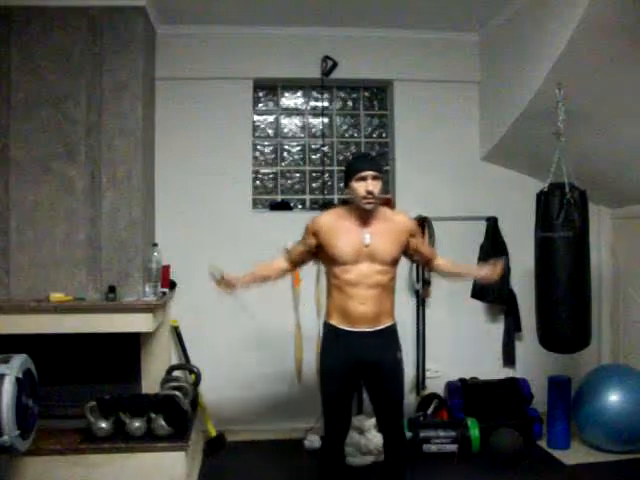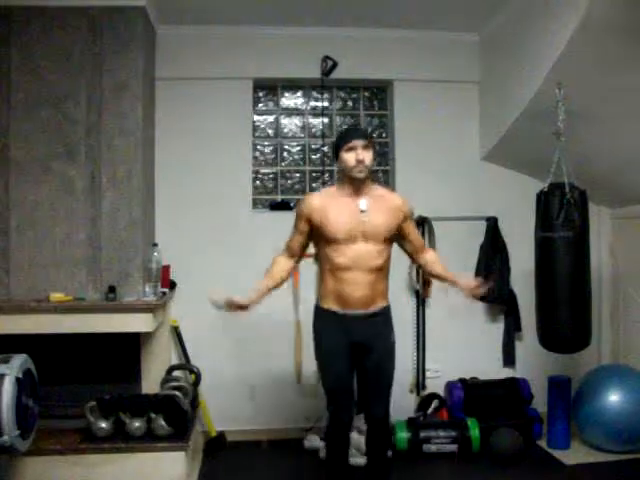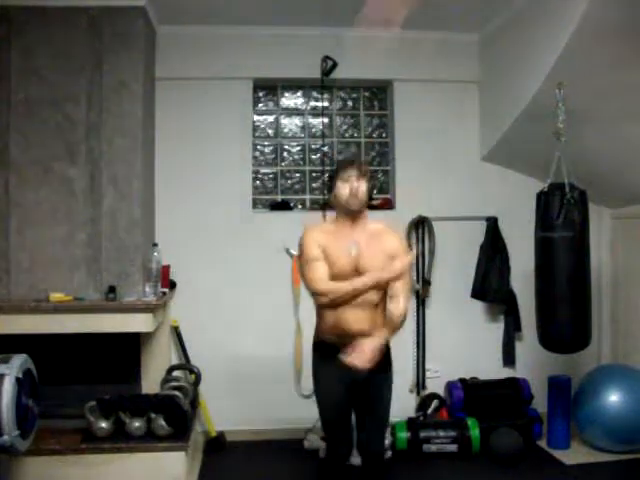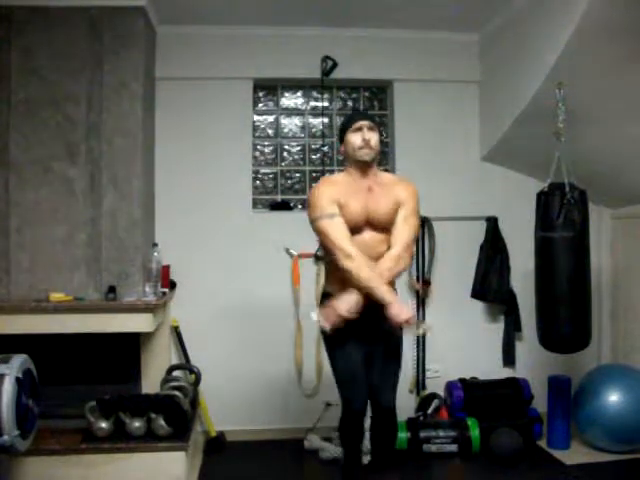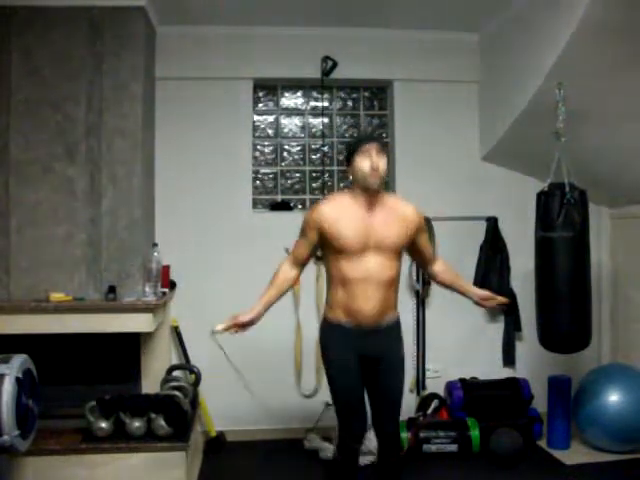
dt=0.7s
person 1, frame 1
left shoulder: (403, 225)
right shoulder: (324, 224)
left elbow: (431, 260)
right elbow: (288, 261)
left wrist: (474, 272)
right wrist: (243, 279)
left hip: (384, 340)
right hip: (338, 339)
left knee: (393, 427)
right knee: (335, 429)
person 1, frame 2
left shoulder: (396, 205)
right shoulder: (316, 205)
left elbow: (422, 252)
right elbow: (290, 257)
left wrist: (457, 280)
right wrist: (254, 297)
left hip: (377, 323)
right hip: (330, 323)
left knee: (379, 416)
right knee: (341, 415)
person 1, frame 3
left shoulder: (391, 240)
right shoulder: (315, 237)
left elbow: (399, 306)
right elbow: (323, 293)
left wrist: (376, 343)
right wrist: (376, 278)
left hip: (374, 356)
right hip: (330, 356)
left knee: (372, 445)
right knee: (339, 446)
person 1, frame 4
left shoulder: (402, 190)
right shoulder: (326, 190)
left elbow: (401, 252)
right elbow: (344, 254)
left wrist: (358, 296)
right wrist: (390, 298)
left hip: (382, 310)
right hip: (339, 312)
left knee: (384, 402)
right knee: (354, 402)
person 1, frame 5
left shoulder: (408, 215)
right shoulder: (325, 213)
left elbow: (431, 263)
right elbow: (293, 265)
left wrist: (471, 292)
right wrist: (257, 311)
left hip: (387, 334)
right hip: (340, 334)
left knee: (388, 428)
right knee: (351, 429)
